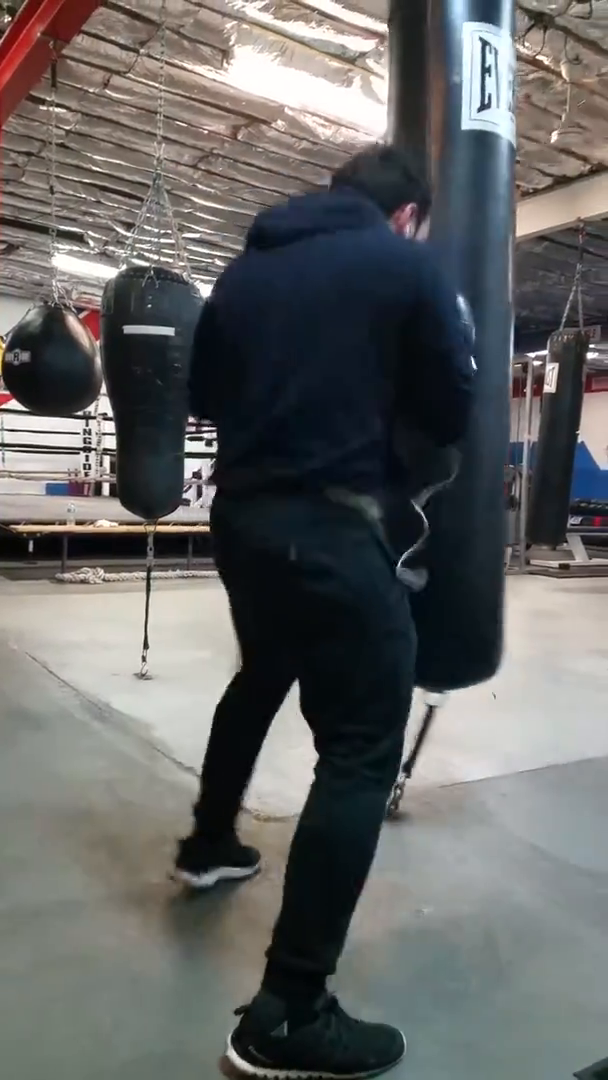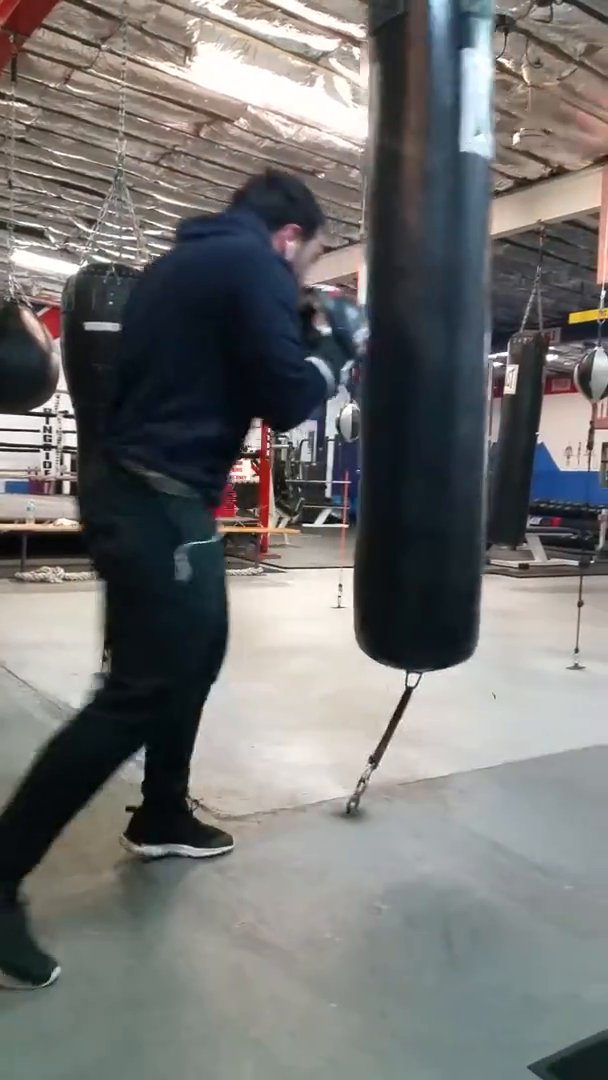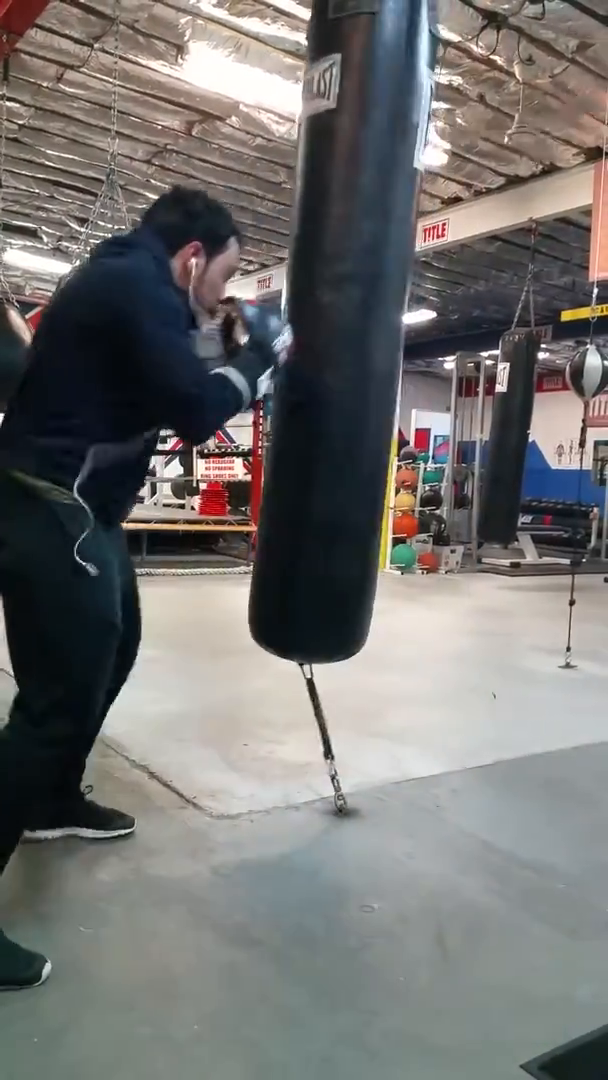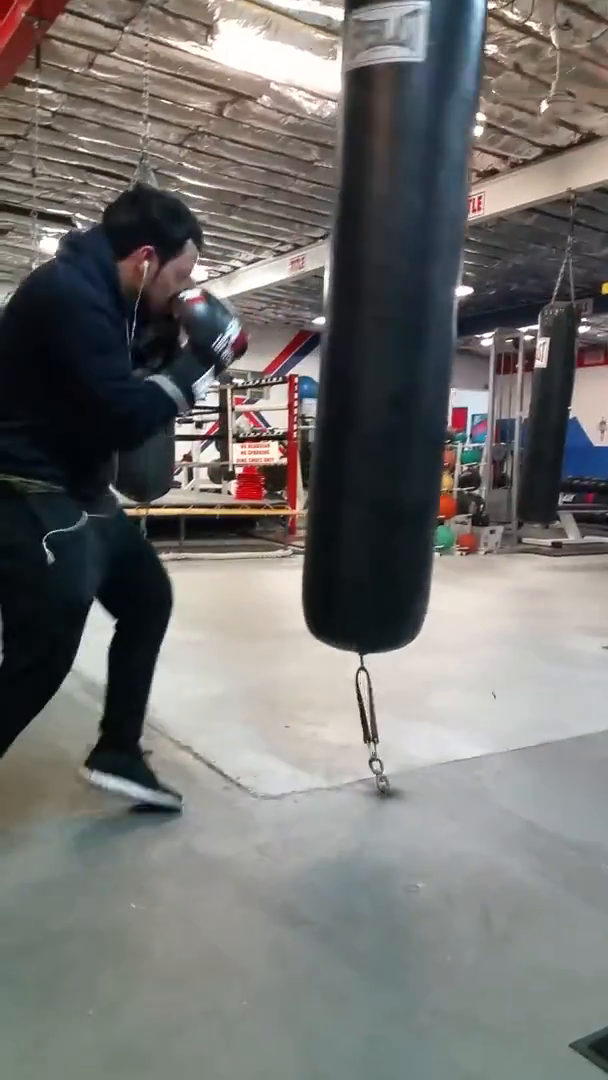
dt=0.5s
person 1, frame 1
left shoulder: (249, 265)
right shoulder: (407, 267)
left elbow: (206, 396)
right elbow: (444, 417)
right wrist: (431, 353)
left hip: (243, 516)
right hip: (328, 530)
left knee: (268, 672)
right knee: (361, 756)
left ankle: (211, 838)
person 1, frame 2
left shoulder: (178, 265)
right shoulder: (255, 267)
right elbow: (288, 399)
left wrist: (300, 337)
right wrist: (330, 346)
left hip: (136, 489)
right hip: (158, 503)
left knee: (191, 652)
right knee: (141, 692)
left ankle: (161, 817)
person 1, frame 3
left shoulder: (129, 282)
right shoulder: (135, 284)
left elbow: (166, 387)
right elbow: (194, 410)
left wrist: (240, 358)
right wrist: (255, 357)
left hip: (84, 512)
left knee: (109, 653)
person 1, frame 4
left shoulder: (99, 288)
right shoulder: (69, 293)
left elbow: (115, 385)
right elbow: (126, 415)
left wrist: (179, 341)
right wrist: (198, 359)
left hip: (79, 496)
left knee: (150, 600)
left ankle: (118, 753)
